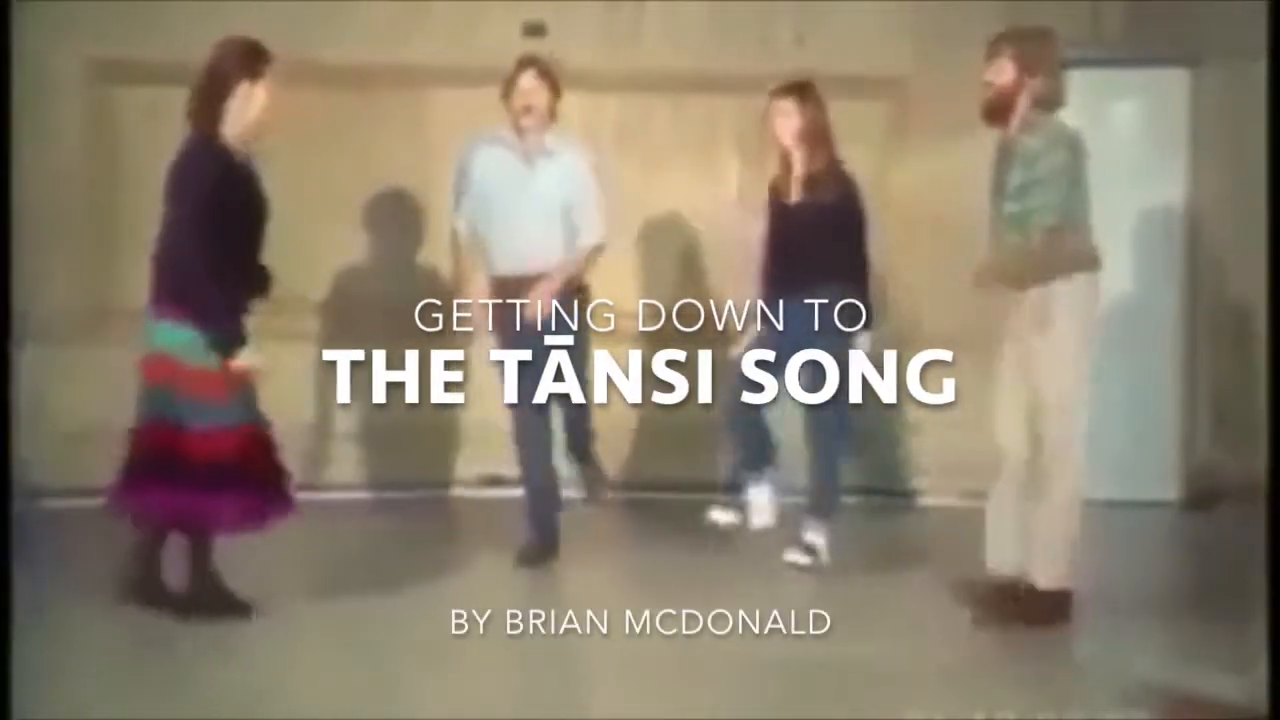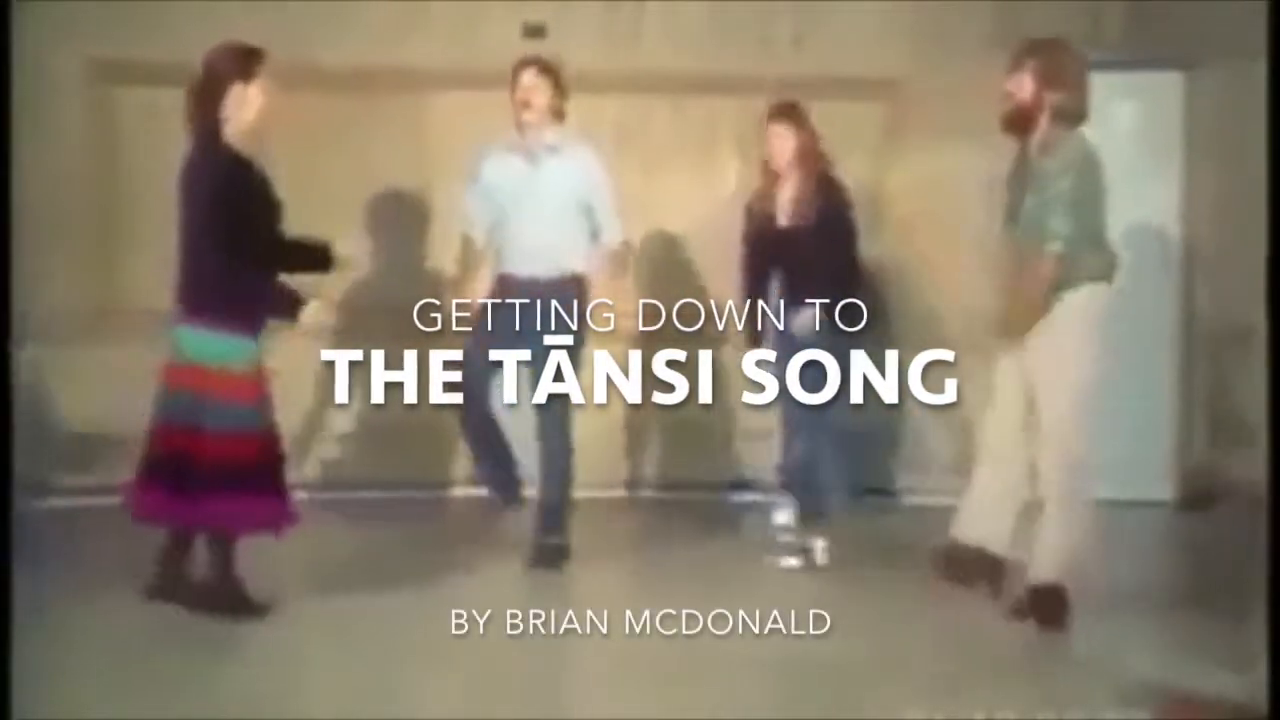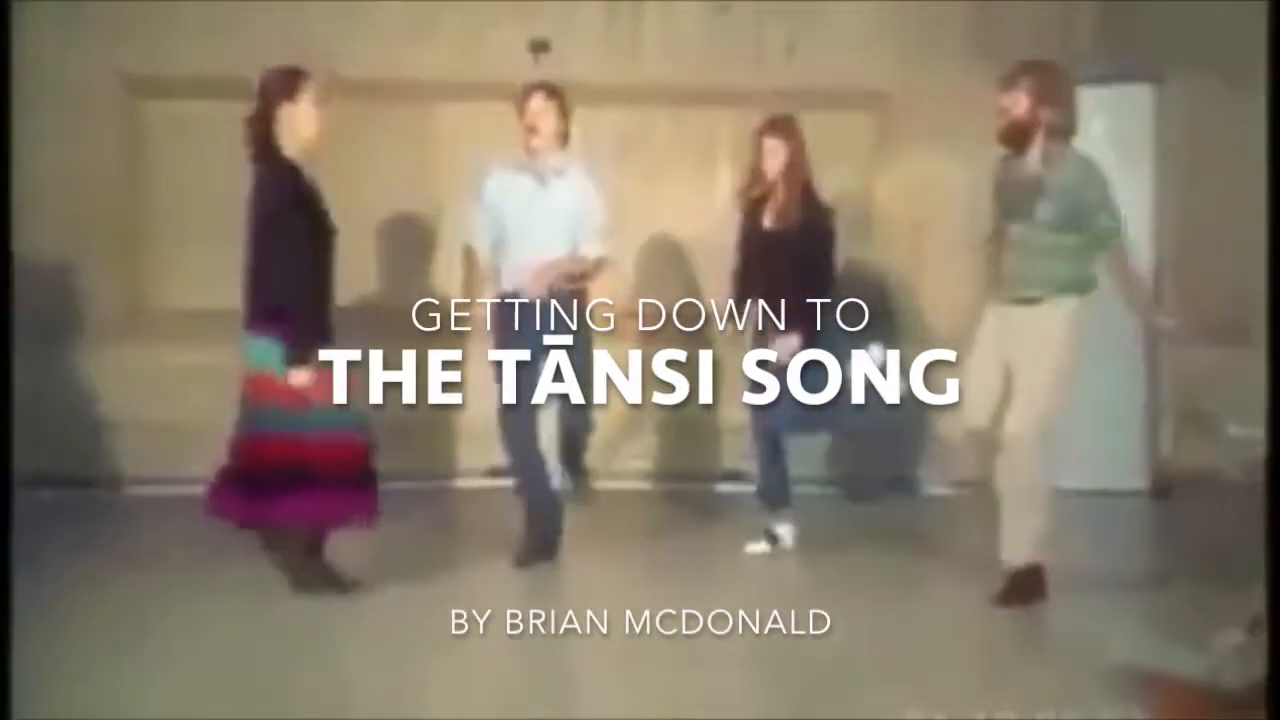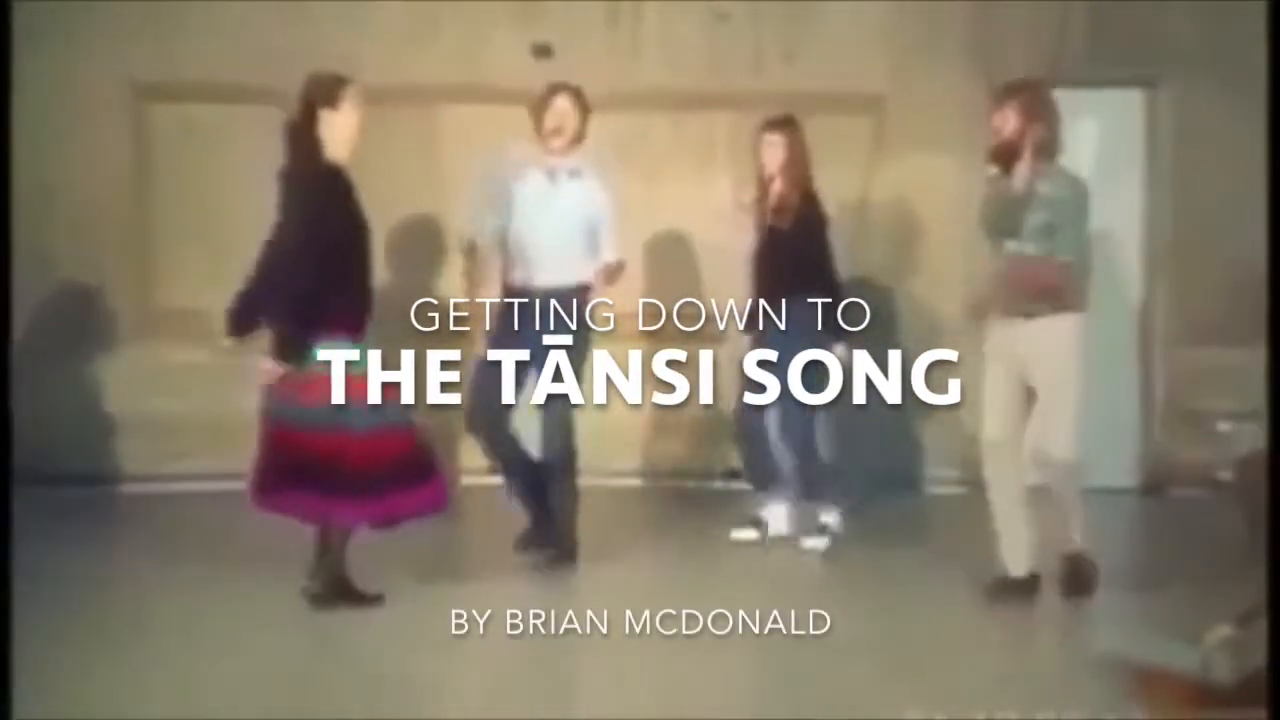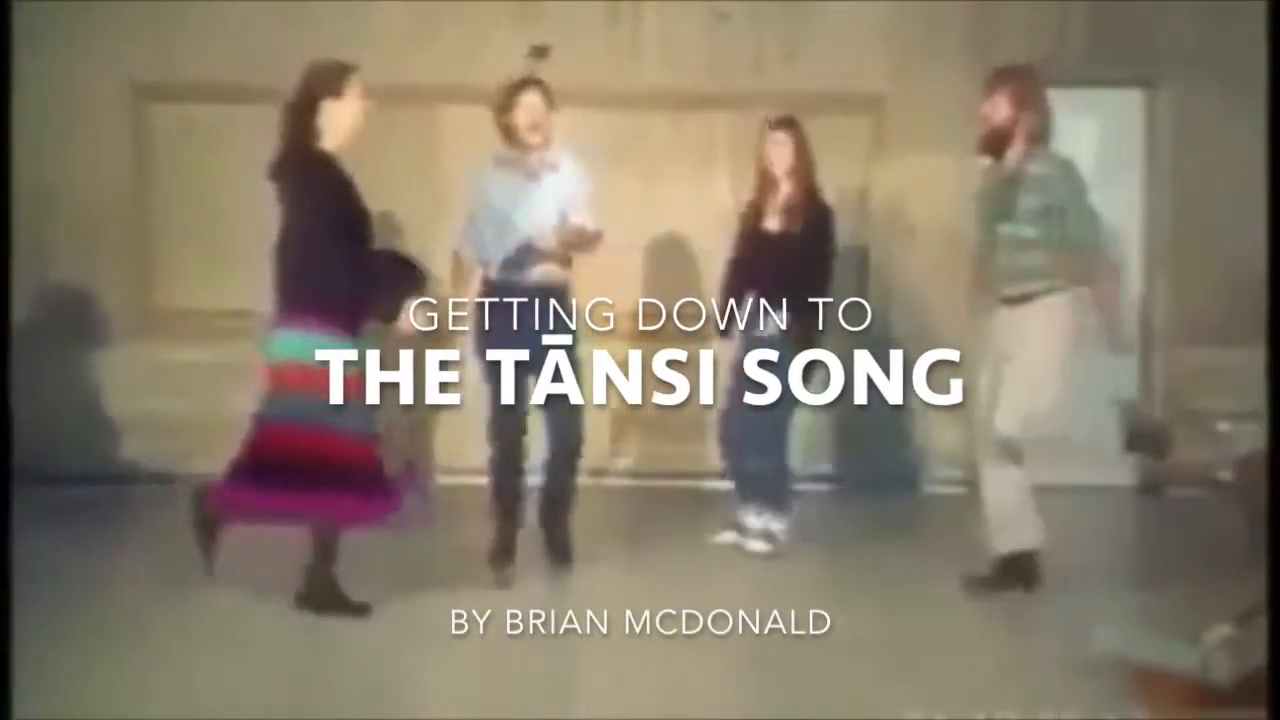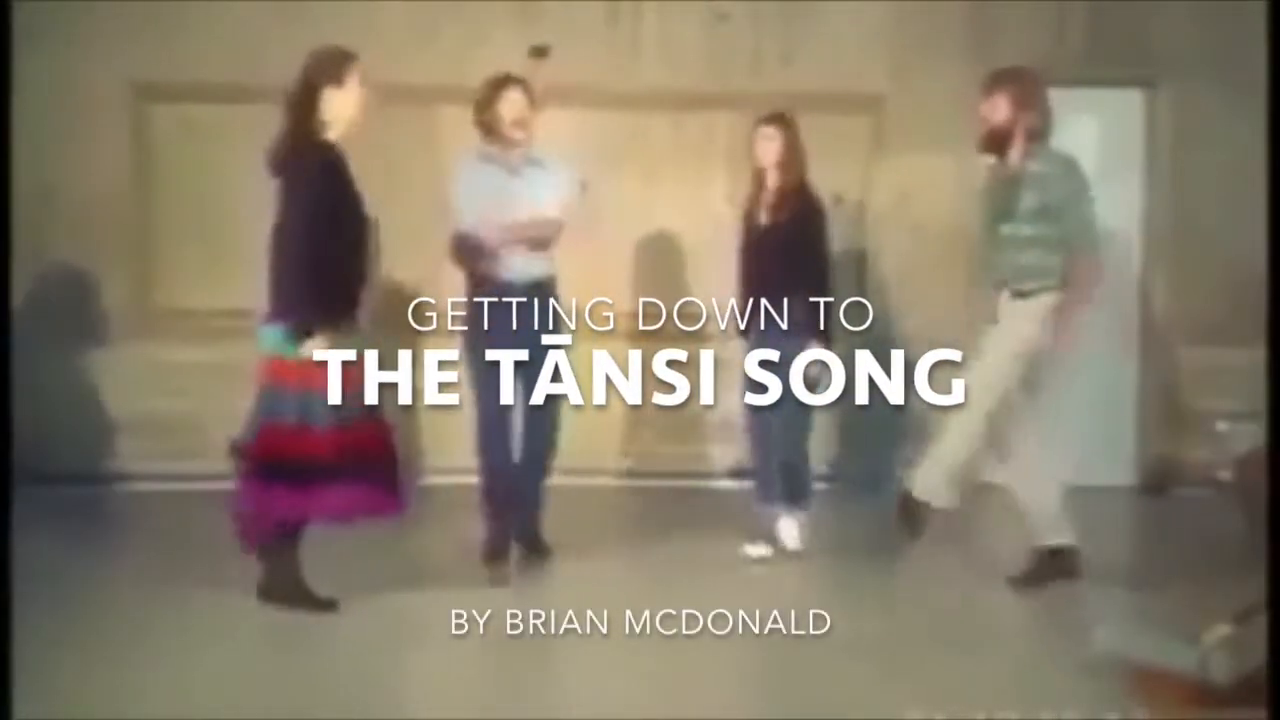
dt=0.4s
person 1, frame 1
left shoulder: (225, 158)
right shoulder: (206, 160)
right elbow: (193, 255)
left wrist: (258, 281)
right wrist: (230, 337)
left hip: (201, 325)
right hip: (194, 329)
left knee: (193, 449)
right knee: (199, 449)
left ankle: (150, 574)
right ankle: (199, 579)
person 1, frame 2
left shoulder: (225, 161)
right shoulder: (214, 164)
left elbow: (253, 244)
right elbow: (218, 258)
left wrist: (323, 255)
right wrist: (291, 304)
left hip: (221, 327)
right hip: (218, 331)
left knee: (211, 452)
right knee: (223, 452)
left ankle: (172, 573)
right ankle: (219, 580)
person 1, frame 3
left shoulder: (285, 179)
right shoulder: (281, 183)
right elbow: (287, 272)
left wrist: (307, 346)
right wrist: (299, 354)
left hip: (291, 339)
right hip: (285, 343)
left knee: (322, 452)
right knee: (310, 452)
left ankle: (307, 560)
person 1, frame 4
left shoulder: (313, 180)
right shoulder: (324, 184)
left elbow: (283, 258)
right elbow: (293, 263)
left wrist: (246, 320)
right wrist: (285, 344)
left hip: (315, 340)
right hip: (324, 343)
left knee: (324, 458)
right knee: (358, 458)
left ankle: (328, 567)
right ankle: (329, 576)
person 1, frame 5
left shoulder: (313, 171)
right shoulder: (317, 173)
left elbow: (347, 252)
right elbow: (335, 259)
left wrist: (407, 277)
right wrist: (395, 299)
left hip: (320, 327)
right hip: (317, 331)
left knee: (323, 453)
right knee: (325, 454)
person 1, frame 6
left shoulder: (313, 157)
right shoulder: (316, 159)
right elbow: (296, 245)
left wrist: (324, 318)
right wrist: (307, 327)
left hip: (311, 322)
right hip: (307, 330)
left knee: (311, 446)
right knee: (317, 447)
right ankle: (282, 572)
person 2, frame 1
left shoulder: (1053, 144)
right shoulder: (1015, 142)
left elbow: (1041, 238)
left wrist: (988, 275)
left hip: (1057, 297)
right hip: (1027, 298)
left knee: (1057, 441)
right knee: (1014, 438)
left ankle: (1049, 584)
right ankle: (1010, 573)
person 2, frame 2
left shoulder: (1072, 161)
right shoulder: (1031, 153)
left elbow: (1052, 262)
left wrist: (1013, 323)
left hip: (1067, 309)
right hip: (1029, 311)
left knee: (1059, 448)
right knee: (1002, 431)
left ankle: (1049, 581)
right ankle: (978, 545)
person 2, frame 3
left shoulder: (1079, 175)
right shoulder: (1007, 169)
left elbow: (1114, 249)
left wrist: (1148, 312)
left hip: (1049, 316)
right hip: (1001, 311)
left knee: (1020, 438)
right knee: (975, 422)
left ankle: (1026, 563)
right ankle: (1023, 544)
person 2, frame 4
left shoulder: (1066, 191)
right shoulder: (996, 188)
left elbow: (1065, 274)
left wrist: (1010, 282)
right wrist: (994, 292)
left hip: (1055, 330)
right hip: (1005, 330)
left knee: (1050, 450)
right knee: (998, 445)
left ankle: (1077, 549)
right ankle: (1018, 567)
person 2, frame 5
left shoulder: (1056, 174)
right shoulder: (993, 177)
left elbow: (1093, 253)
left wrist: (1113, 324)
right wrist: (984, 297)
left hip: (1046, 313)
right hip: (1006, 315)
left knee: (1010, 431)
right knee: (998, 436)
right ankle: (1016, 550)
person 2, frame 6
left shoulder: (1057, 171)
right shoulder: (998, 175)
left elbow: (1086, 257)
left wrist: (1060, 322)
right wrist: (995, 308)
left hip: (1046, 310)
right hip: (1014, 307)
left knee: (977, 391)
left ankle: (926, 491)
right ankle: (1054, 547)
person 3, frame 1
left shoulder: (573, 161)
right shoulder: (480, 157)
left elbow: (591, 241)
right elbow: (465, 226)
left wrist: (551, 285)
right wrist: (474, 279)
left hip: (561, 292)
right hip: (509, 298)
right knee: (527, 414)
left ankle: (581, 451)
right ankle: (543, 528)
person 3, frame 2
left shoulder: (582, 161)
right shoulder: (494, 164)
left elbow: (611, 235)
right elbow: (481, 235)
right wrist: (478, 279)
left hip: (560, 295)
right hip: (508, 294)
left knee: (552, 414)
right knee: (467, 387)
left ankle: (552, 532)
right ankle: (504, 483)
person 3, frame 3
left shoulder: (580, 186)
right shoulder: (498, 181)
left elbow: (594, 258)
right elbow: (483, 248)
left wrist: (553, 272)
right wrist: (485, 294)
left hip: (563, 308)
right hip: (513, 309)
left knee: (574, 413)
right knee: (515, 420)
left ankle: (571, 457)
right ankle: (543, 524)
person 3, frame 4
left shoulder: (592, 188)
right shoulder: (513, 178)
left elbow: (611, 257)
right elbow: (490, 243)
left wrist: (602, 280)
right wrist: (486, 296)
left hip: (567, 306)
right hip: (518, 304)
left knee: (555, 416)
right knee: (482, 412)
left ankle: (561, 531)
right ankle: (541, 513)
person 3, frame 5
left shoulder: (570, 173)
right shoulder: (488, 179)
left elbow: (587, 234)
right elbow: (470, 252)
left wrist: (562, 240)
left hip: (551, 303)
right hip: (502, 302)
left knee: (565, 420)
right knee: (505, 423)
left ankle: (555, 524)
right ankle: (506, 533)
person 3, frame 6
left shoulder: (552, 172)
right shoulder: (469, 173)
left elbow: (550, 229)
right elbow: (463, 244)
left wrist: (507, 230)
right wrist: (481, 256)
left hip: (538, 298)
right hip: (490, 300)
left knee: (543, 415)
right knee: (494, 417)
left ankle: (527, 519)
right ankle: (500, 527)
person 4, frame 1
left shoulder: (836, 187)
right shoulder: (780, 186)
left elbow: (854, 260)
left wrist: (857, 325)
left hip: (825, 317)
right hip: (785, 315)
left knee: (824, 424)
right knee: (742, 402)
left ankle: (816, 533)
right ankle: (755, 492)
person 4, frame 2
left shoulder: (828, 198)
right shoulder: (761, 205)
left elbow: (847, 269)
right elbow: (756, 271)
left wrist: (820, 311)
right wrist: (753, 333)
left hip: (825, 325)
right hip: (790, 325)
left knee: (813, 424)
right knee: (804, 426)
left ankle: (797, 509)
right ankle: (813, 534)
person 4, frame 3
left shoulder: (811, 212)
right shoulder: (755, 208)
left elbow: (821, 282)
right elbow: (747, 270)
left wrist: (799, 333)
right wrist: (742, 315)
left hip: (799, 331)
right hip: (769, 330)
left knee: (771, 422)
right knee: (767, 426)
right ankle: (779, 523)
person 4, frame 4
left shoulder: (805, 208)
right shoulder: (766, 204)
left elbow: (823, 276)
left wrist: (834, 335)
right wrist: (759, 319)
left hip: (801, 324)
right hip: (773, 324)
left knee: (796, 425)
right knee: (750, 419)
left ankle: (827, 514)
right ankle: (774, 510)
person 4, frame 5
left shoulder: (814, 212)
right shoulder: (756, 209)
left elbow: (819, 279)
right elbow: (739, 270)
left wrist: (789, 318)
right wrist: (729, 321)
left hip: (789, 331)
right hip: (756, 326)
left knee: (766, 425)
right knee: (735, 425)
left ankle: (772, 520)
right ankle: (750, 515)
person 4, frame 6
left shoulder: (803, 205)
right shoulder: (756, 206)
left elbow: (817, 275)
left wrist: (817, 336)
right wrist: (747, 325)
left hip: (795, 330)
right hip: (764, 328)
left knee: (788, 427)
right knee: (762, 427)
left ankle: (792, 516)
right ankle: (777, 521)
